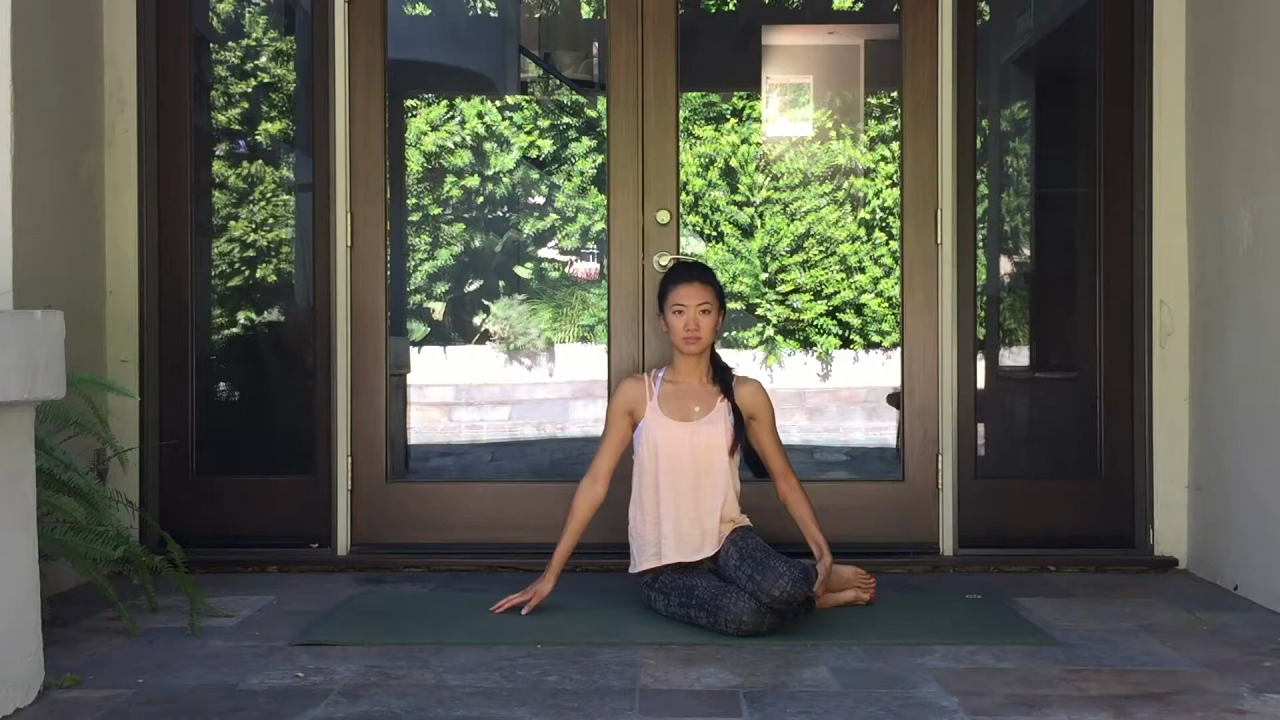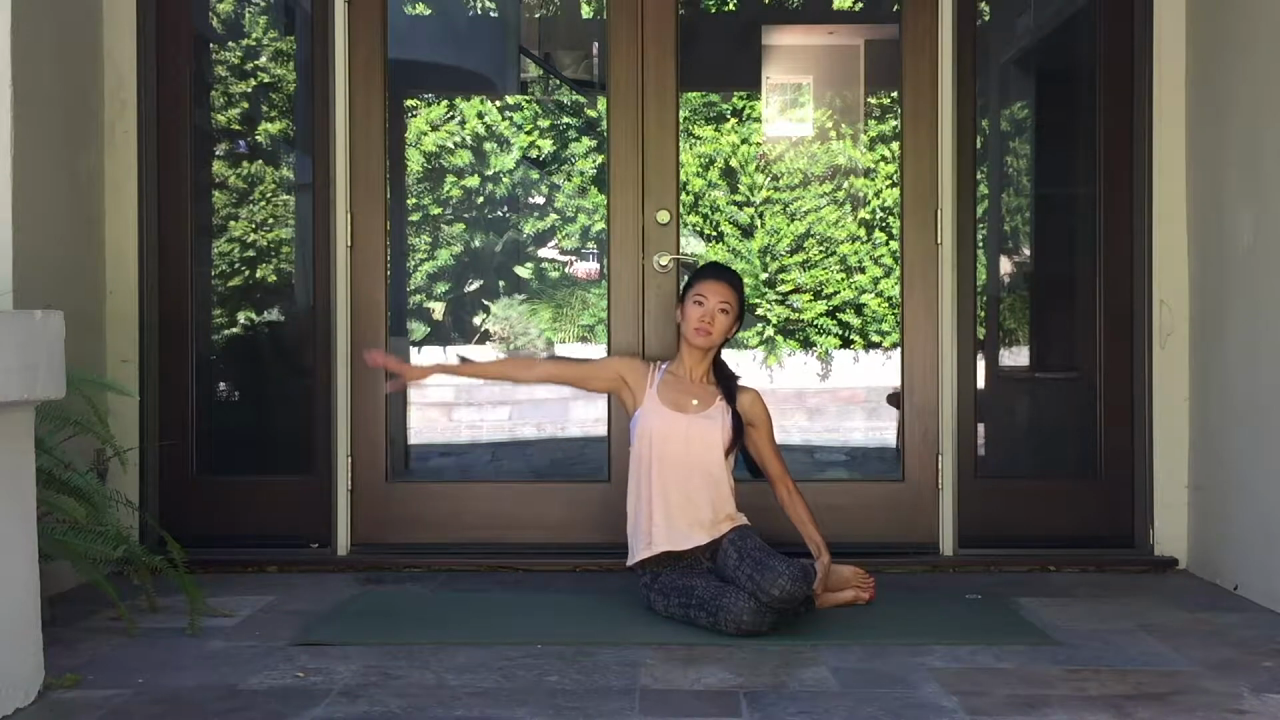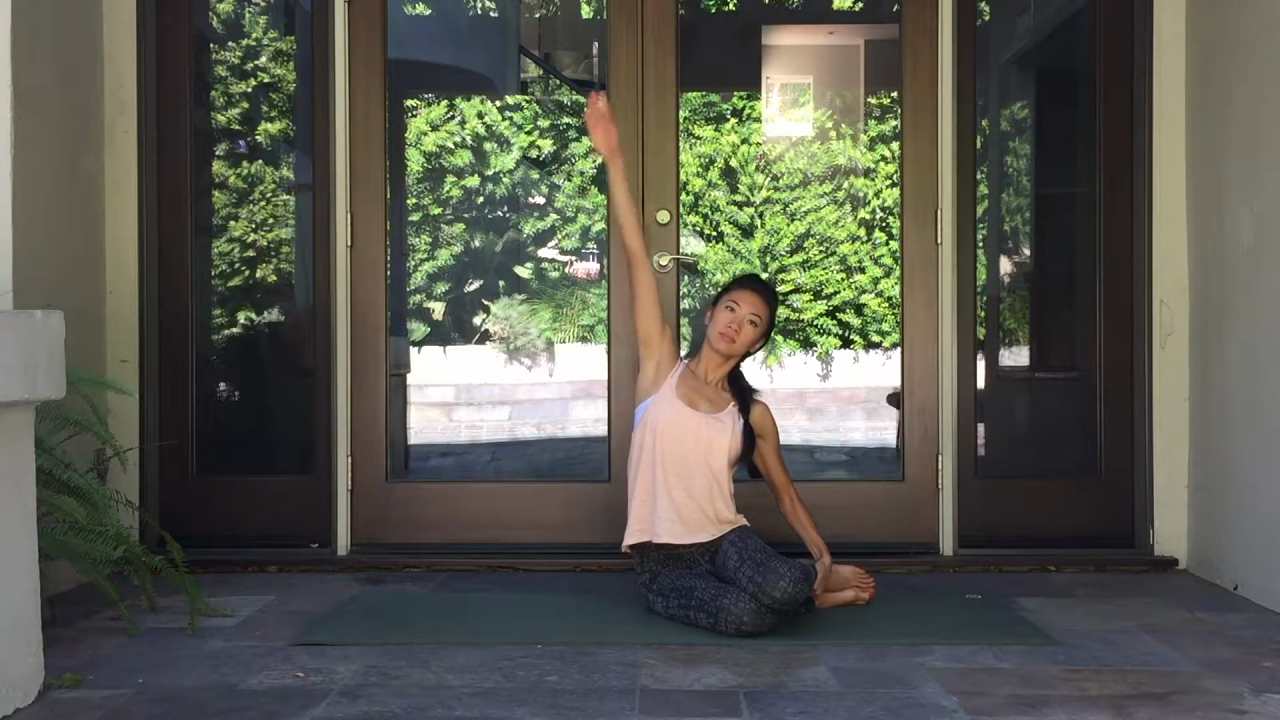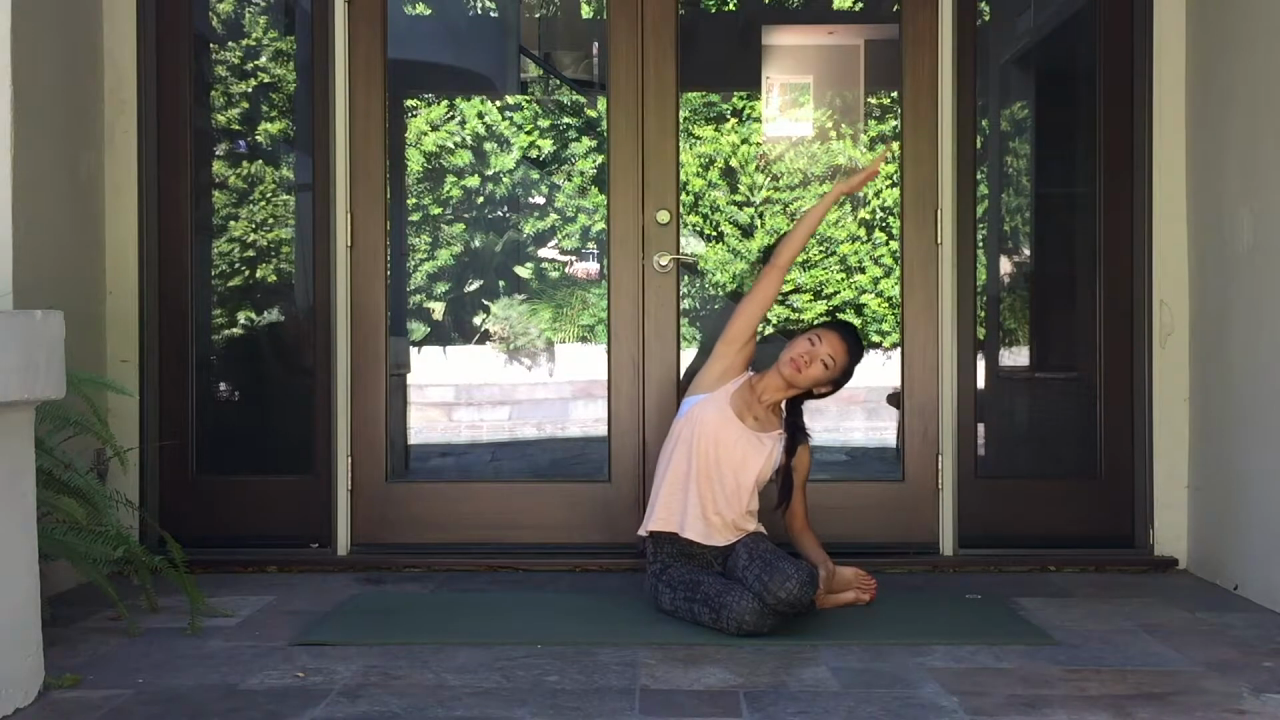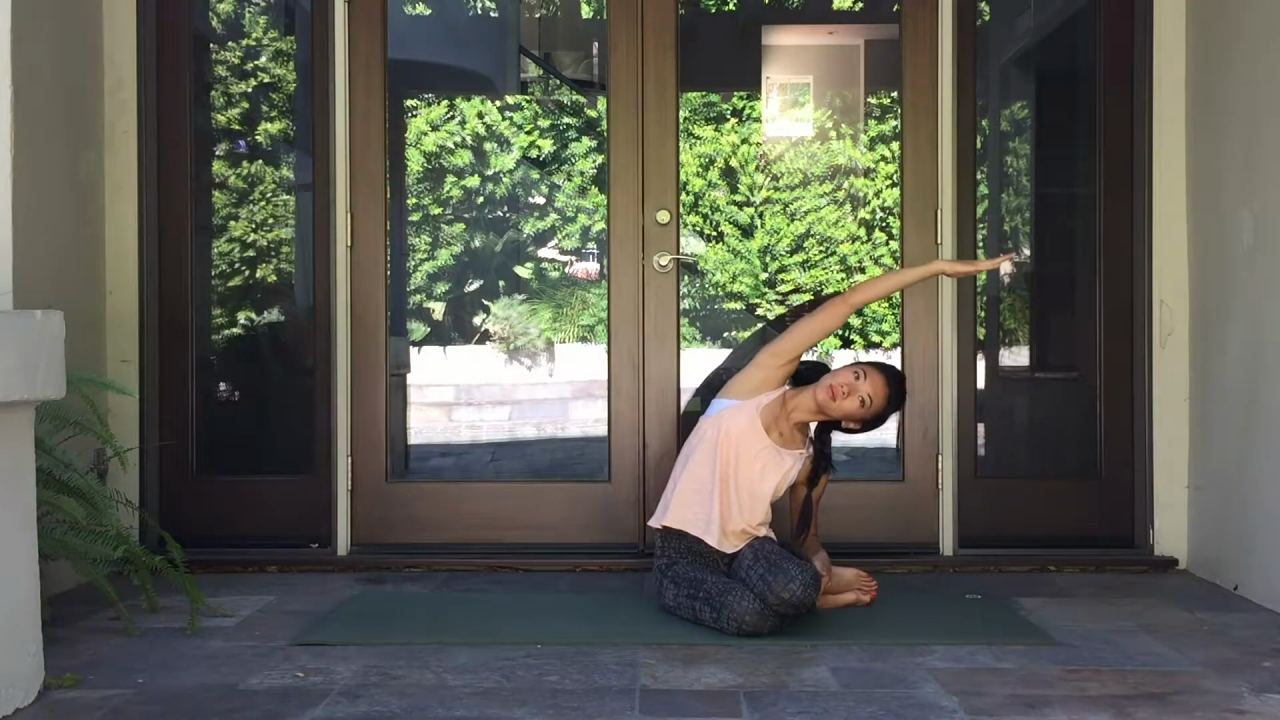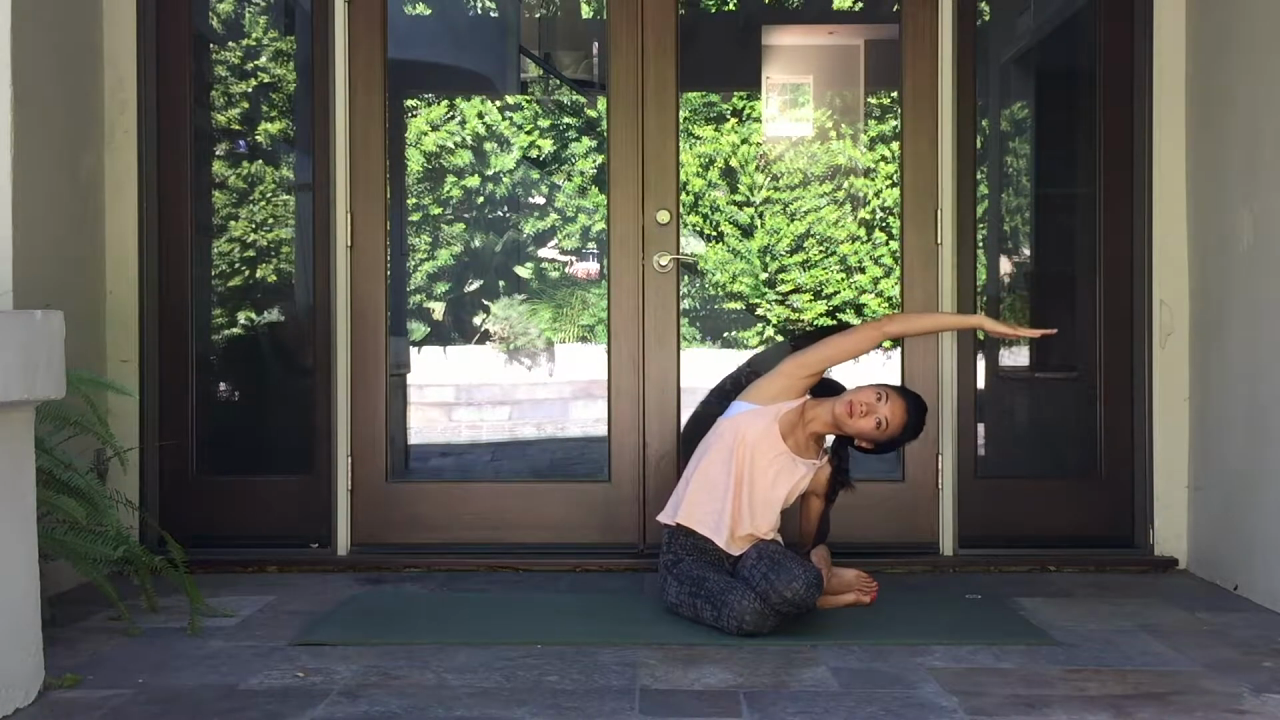
dt=0.7s
person 1, frame 1
left shoulder: (746, 394)
right shoulder: (635, 393)
left elbow: (784, 479)
right elbow: (595, 482)
left wrist: (824, 553)
right wrist: (551, 573)
left hip: (728, 542)
right hip: (663, 568)
left knee: (783, 588)
right knee: (744, 616)
left ankle: (817, 579)
right ankle: (817, 593)
person 1, frame 2
left shoulder: (743, 403)
right shoulder: (636, 378)
left elbow: (781, 482)
right elbow: (537, 369)
left wrist: (822, 552)
right wrist: (436, 367)
left hip: (725, 539)
right hip: (662, 562)
left knee: (782, 585)
right knee: (745, 615)
left ankle: (816, 577)
right ankle: (814, 592)
person 1, frame 3
left shoulder: (753, 414)
right shoulder: (662, 366)
left elbow: (783, 490)
right elbow: (637, 256)
left wrist: (824, 559)
right wrist: (612, 158)
left hip: (725, 539)
right hip: (662, 559)
left knee: (782, 589)
right knee: (743, 617)
left ankle: (815, 581)
right ankle: (809, 590)
person 1, frame 4
left shoulder: (793, 448)
right shoulder: (729, 369)
left elbow: (798, 526)
right elbow: (777, 268)
left wrist: (826, 565)
right wrist: (838, 191)
left hip: (739, 543)
right hip: (675, 551)
left knee: (791, 586)
right knee: (747, 615)
left ankle: (817, 586)
right ankle: (814, 592)
person 1, frame 5
left shoulder: (810, 463)
right shoulder: (764, 380)
left elbow: (805, 536)
right elbow: (846, 303)
left wrist: (821, 563)
right wrist: (938, 267)
left hip: (746, 548)
right hip: (683, 549)
left knee: (796, 589)
right knee: (748, 615)
left ankle: (814, 587)
right ankle: (818, 593)
person 1, frame 6
right shoulder: (787, 385)
left elbow: (810, 538)
right elbow: (881, 329)
left wrist: (818, 557)
right wrist: (979, 322)
left hip: (751, 550)
right hip: (689, 548)
left knee: (799, 586)
right knee: (749, 616)
right ankle: (820, 590)
